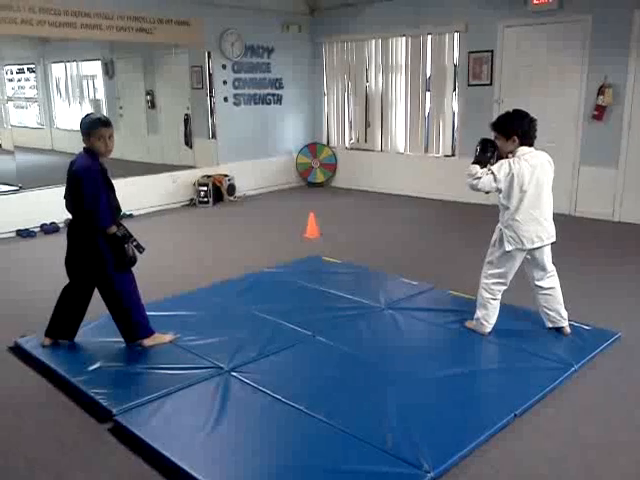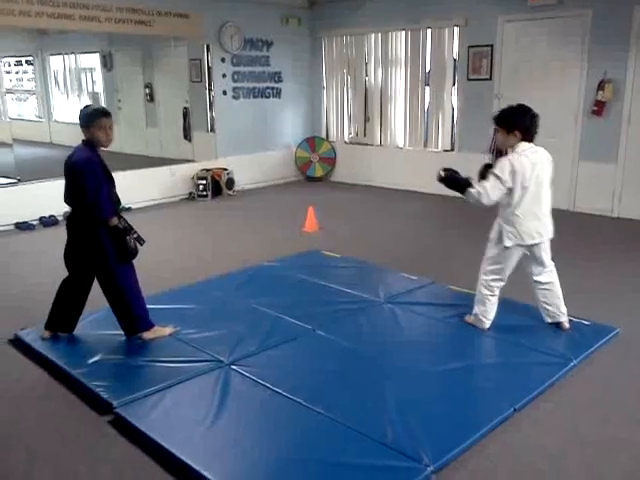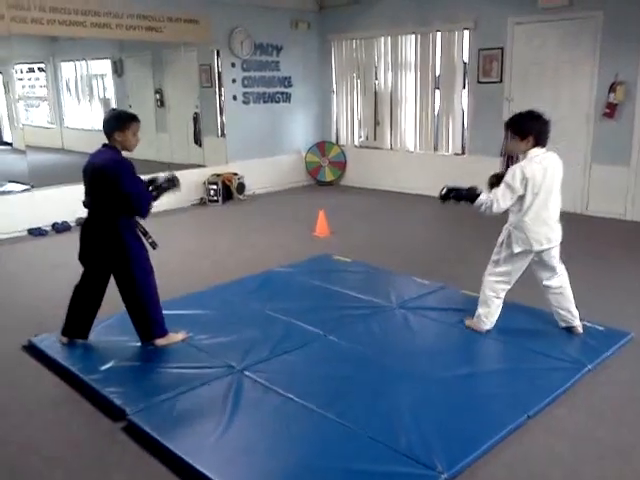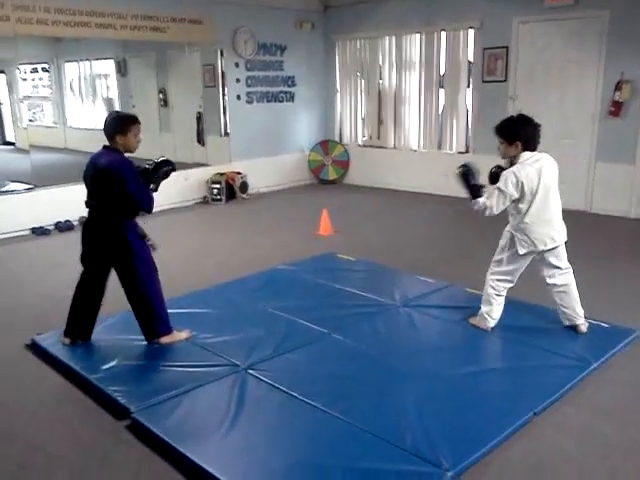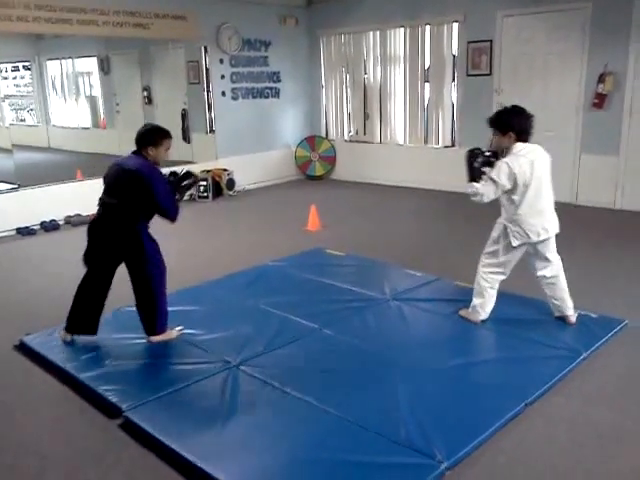
dt=0.5s
person 1, frame 1
left shoulder: (80, 163)
right shoulder: (90, 169)
right elbow: (99, 212)
right wrist: (116, 236)
left hip: (81, 235)
right hip: (95, 238)
left knee: (80, 285)
right knee: (120, 284)
left ankle: (54, 334)
right ankle: (143, 334)
person 1, frame 2
left shoulder: (77, 156)
right shoulder: (90, 161)
right elbow: (100, 204)
right wrist: (118, 228)
left hip: (79, 227)
right hip: (95, 231)
left knee: (78, 277)
right knee: (121, 277)
left ankle: (54, 327)
right ankle: (143, 327)
person 1, frame 3
left shoulder: (95, 159)
right shoulder: (120, 164)
right elbow: (141, 206)
left wrist: (145, 187)
right wrist: (152, 190)
left hip: (94, 229)
right hip: (117, 232)
left knee: (92, 280)
right knee: (139, 280)
left ankle: (70, 332)
right ankle: (157, 334)
person 1, frame 4
left shoulder: (95, 160)
right shoulder: (122, 165)
right elbow: (144, 203)
left wrist: (141, 179)
right wrist: (151, 183)
left hip: (95, 228)
right hip: (118, 231)
left knee: (91, 280)
right knee: (143, 278)
left ankle: (74, 333)
right ankle: (162, 331)
person 1, frame 5
left shoulder: (119, 165)
right shoulder: (150, 172)
right elbow: (170, 213)
left wrist: (166, 187)
right wrist: (175, 192)
left hip: (102, 227)
right hip: (129, 231)
left knee: (96, 277)
right knee: (152, 275)
left ankle: (72, 328)
right ankle: (157, 330)
person 2, frame 1
left shoulder: (509, 167)
right shoulder: (545, 160)
left elbow: (476, 182)
left wrist: (479, 161)
left hip: (514, 234)
right hip: (541, 232)
left knee: (493, 278)
right knee: (545, 277)
left ankle: (482, 323)
right ankle: (560, 322)
person 2, frame 2
left shoulder: (509, 163)
right shoulder: (544, 156)
left elbow: (486, 196)
left wrist: (460, 184)
right wrist: (495, 174)
left hip: (512, 230)
right hip: (539, 228)
left knee: (492, 274)
right knee: (544, 273)
left ankle: (481, 318)
right ankle: (559, 318)
person 2, frame 3
left shoulder: (521, 170)
right shoulder: (555, 161)
left elbow: (495, 204)
left wrist: (467, 195)
right wrist: (504, 184)
left hip: (522, 236)
right hip: (548, 234)
left knee: (497, 277)
right knee: (555, 278)
left ankle: (482, 321)
right ankle: (572, 322)
person 2, frame 4
left shoulder: (513, 174)
right shoulder: (549, 162)
left elbow: (490, 207)
left wrist: (473, 187)
left hip: (524, 236)
right hip: (552, 233)
left knee: (498, 276)
right knee: (561, 276)
left ankle: (486, 318)
right ankle: (577, 321)
person 2, frame 5
left shoulder: (507, 165)
right shoulder: (541, 154)
left elbow: (481, 194)
left hip: (516, 228)
right hip: (543, 224)
left knee: (491, 267)
right knee: (550, 268)
left ankle: (477, 311)
right ankle: (567, 312)
